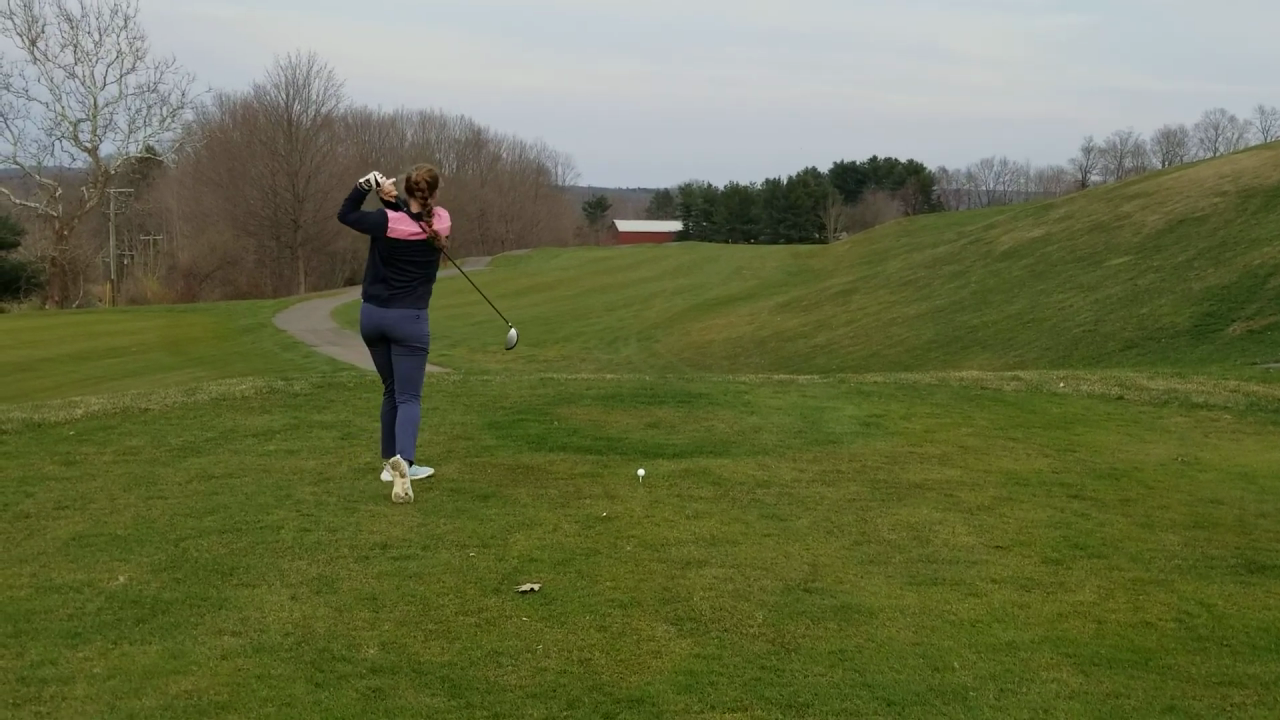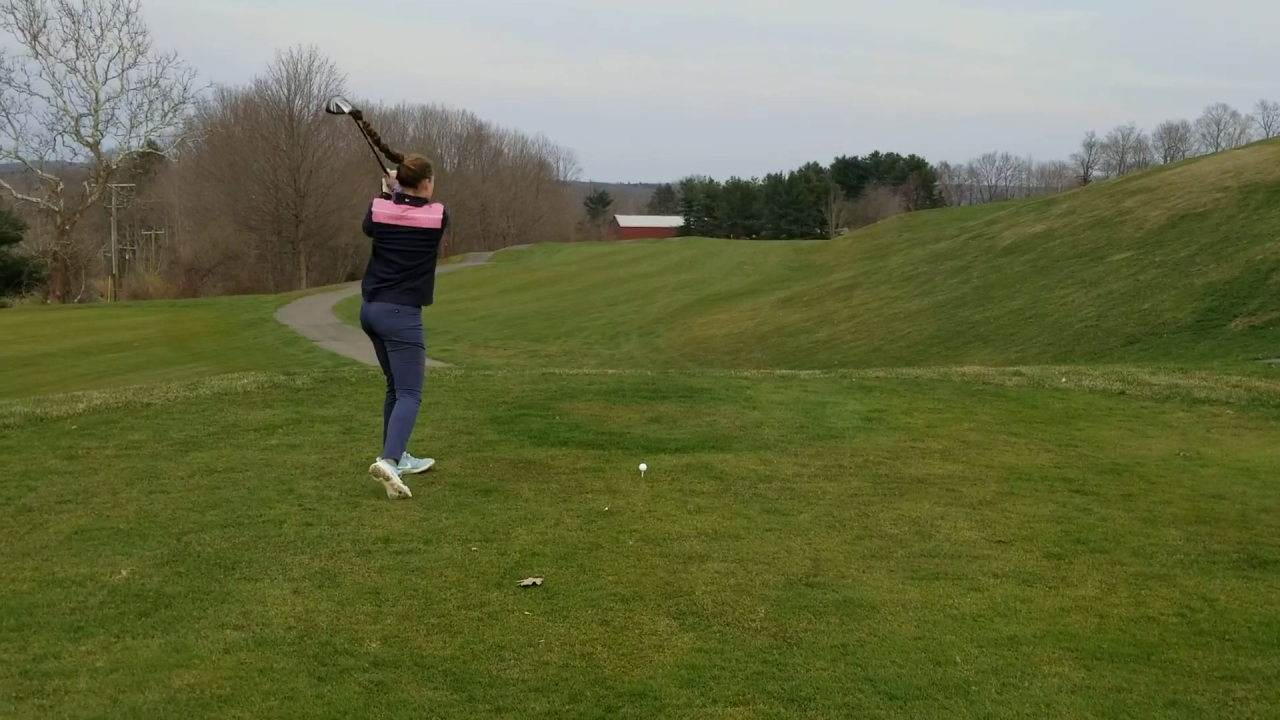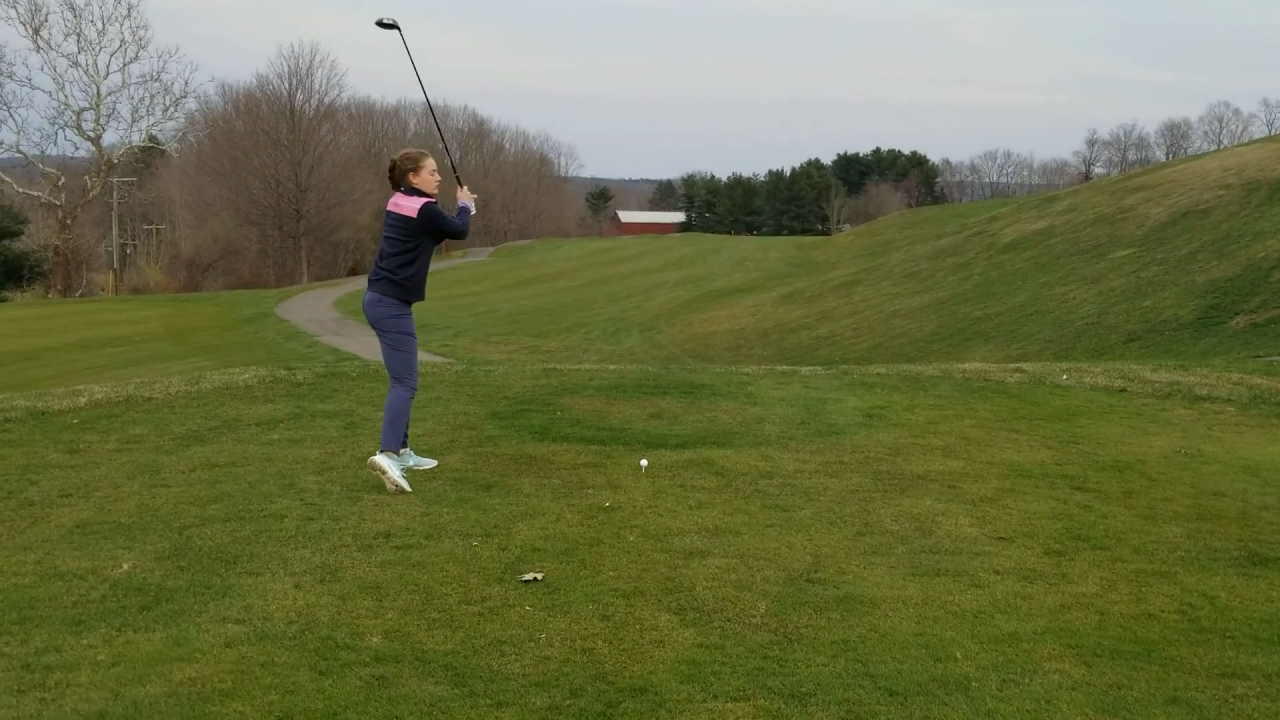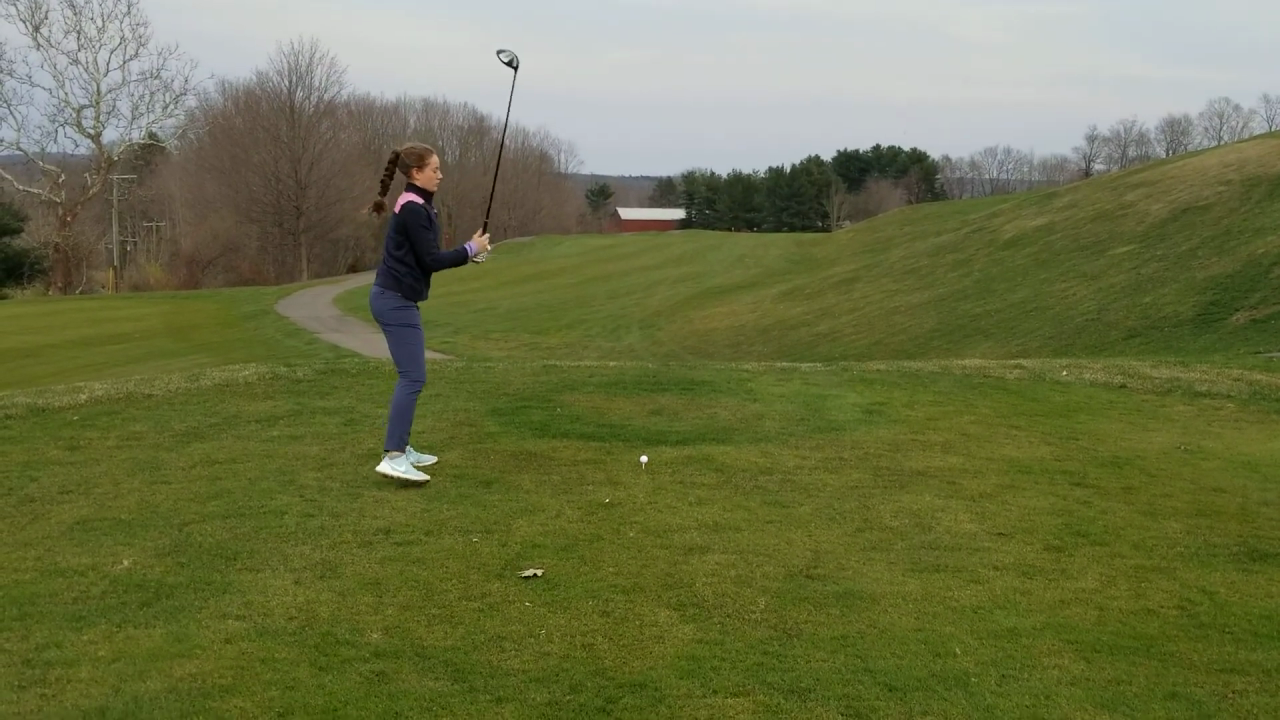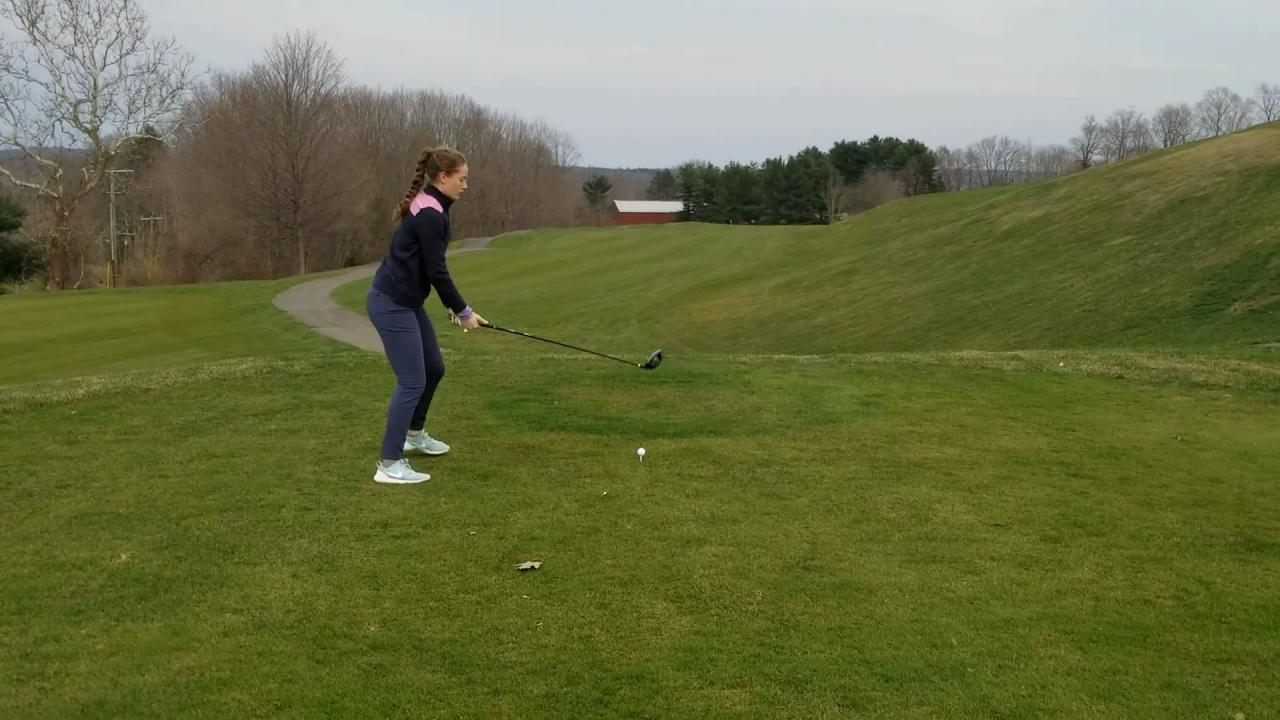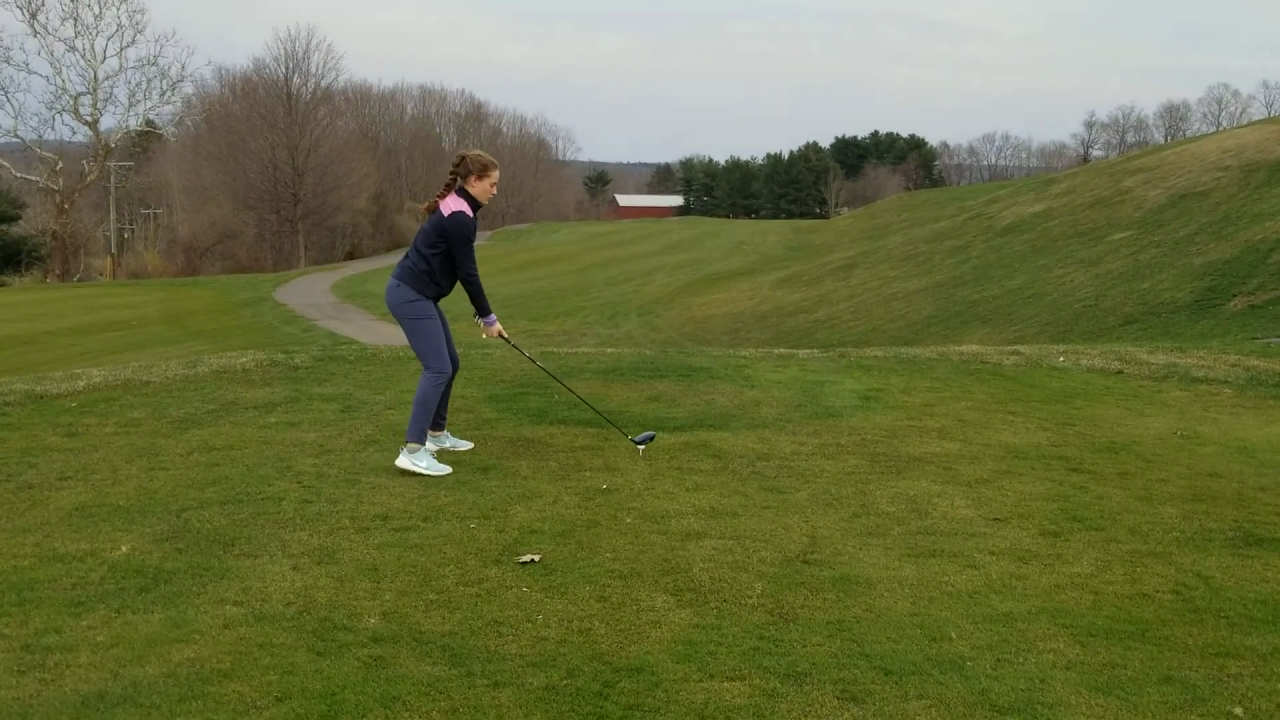
dt=0.5s
person 1, frame 1
left shoulder: (387, 222)
right shoulder: (441, 222)
left elbow: (345, 214)
left wrist: (368, 183)
right wrist: (388, 193)
left hip: (372, 315)
right hip: (410, 319)
left knee: (392, 391)
right knee: (409, 397)
left ankle: (393, 461)
right ankle: (403, 460)
person 1, frame 2
left shoulder: (379, 208)
right shoulder: (438, 216)
left wrist: (389, 189)
right wrist: (399, 188)
left hip: (372, 309)
right hip: (402, 314)
left knee: (396, 386)
right knee: (409, 393)
left ankle: (397, 456)
right ankle: (387, 461)
person 1, frame 3
left shoulder: (400, 204)
right shoulder: (424, 209)
right elbow: (458, 231)
left wrist: (460, 210)
right wrist: (465, 206)
left hip: (382, 299)
right hip: (391, 304)
left knee: (406, 378)
right knee: (404, 382)
left ankle: (400, 451)
right ankle: (387, 454)
person 1, frame 4
left shoulder: (416, 205)
right shoulder: (413, 208)
left elbow: (428, 257)
right elbow: (431, 260)
left wrist: (467, 250)
right wrist: (470, 250)
left hip: (397, 298)
right hip: (395, 300)
left knee: (412, 375)
right knee: (412, 377)
left ankle: (401, 447)
right ankle: (393, 457)
person 1, frame 5
left shoulder: (430, 208)
right shoulder: (430, 215)
left elbow: (431, 269)
right elbow: (437, 271)
left wrist: (455, 308)
right wrist: (463, 311)
left hip: (405, 300)
right hip: (391, 303)
left knee: (434, 369)
right knee: (412, 381)
left ankle: (414, 433)
right ankle: (389, 464)
person 1, frame 6
left shoulder: (454, 206)
right shoulder: (459, 217)
left elbow: (460, 268)
right elbow: (468, 273)
left wrist: (482, 313)
right wrist: (488, 317)
left hip: (417, 292)
right hip: (410, 295)
left knee: (449, 364)
right knee: (438, 368)
left ankle: (436, 434)
right ankle: (413, 449)
